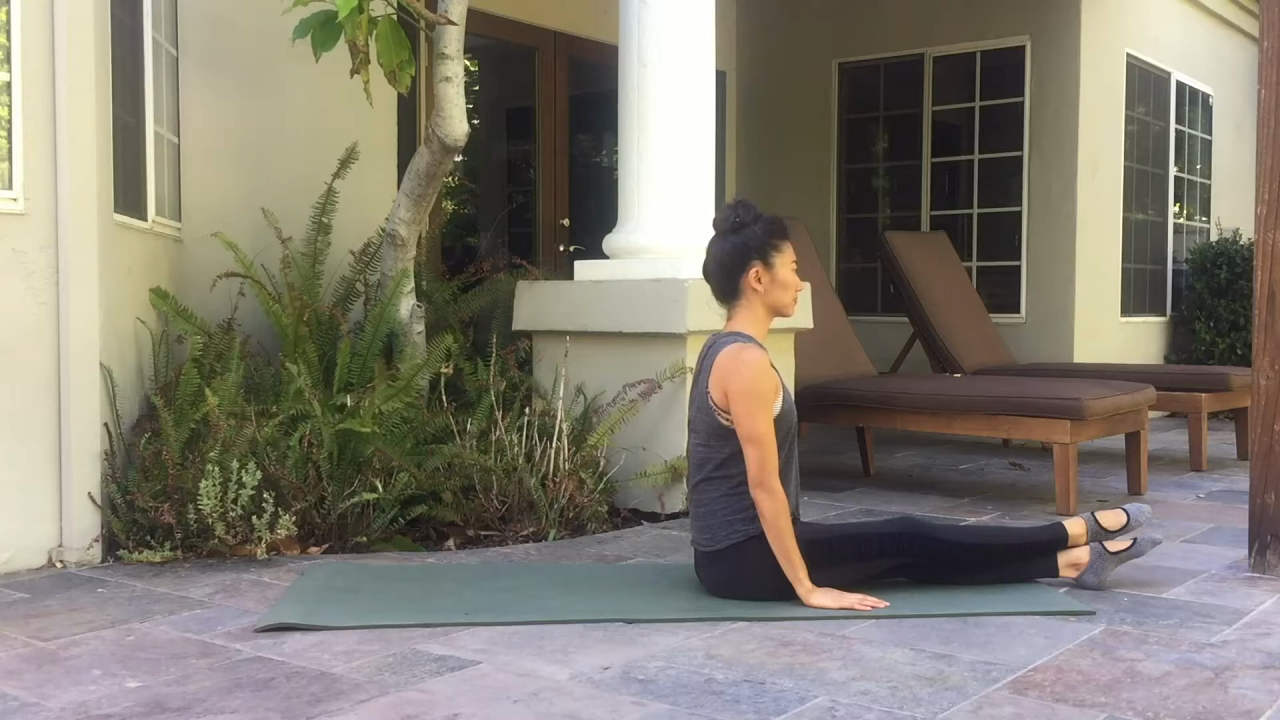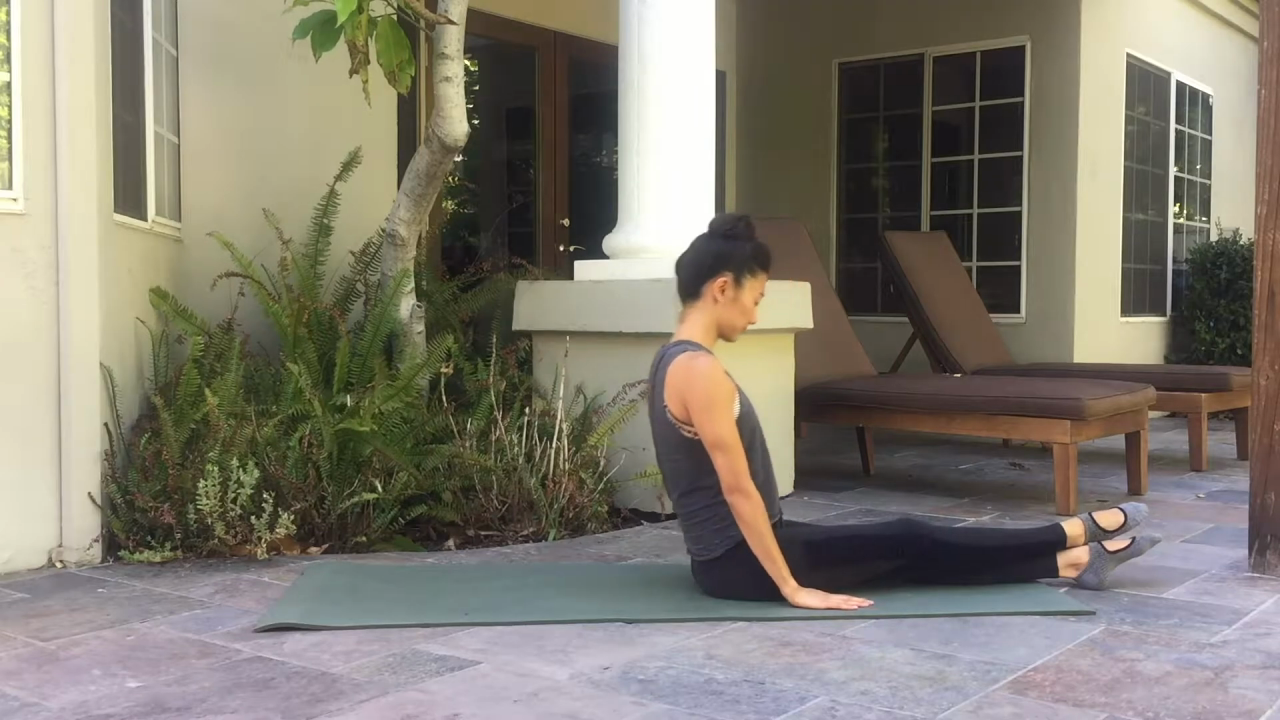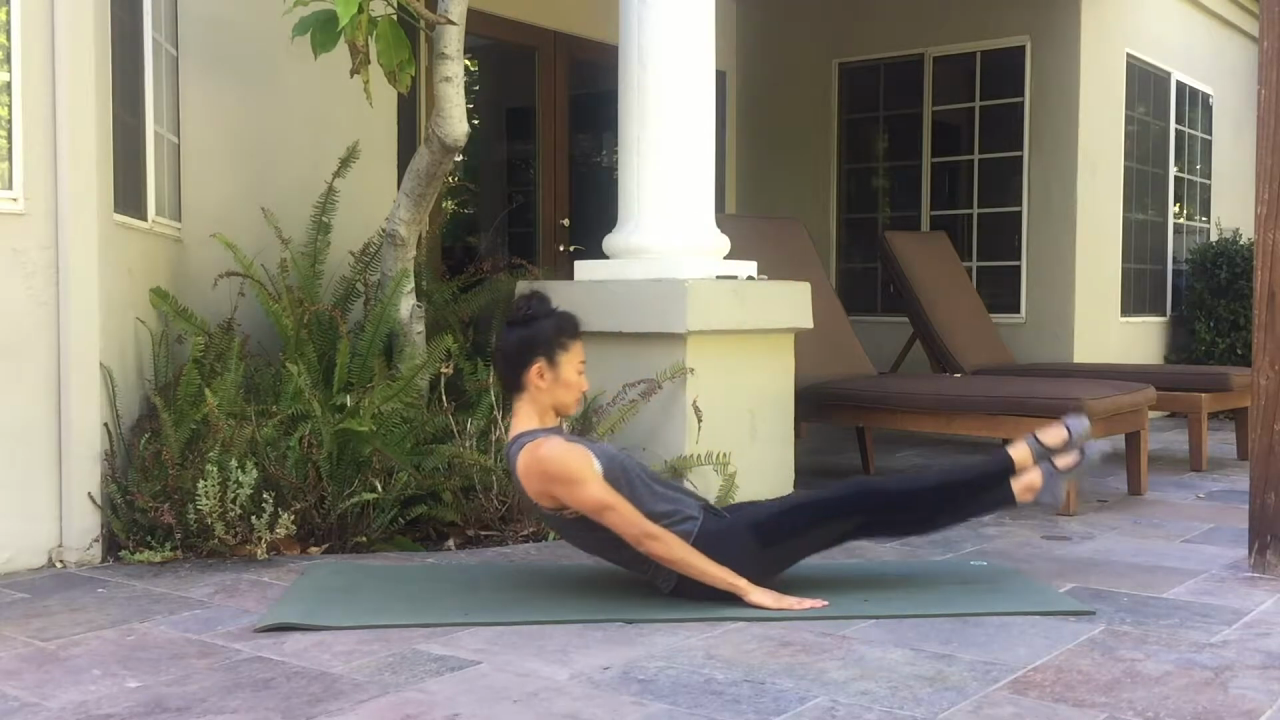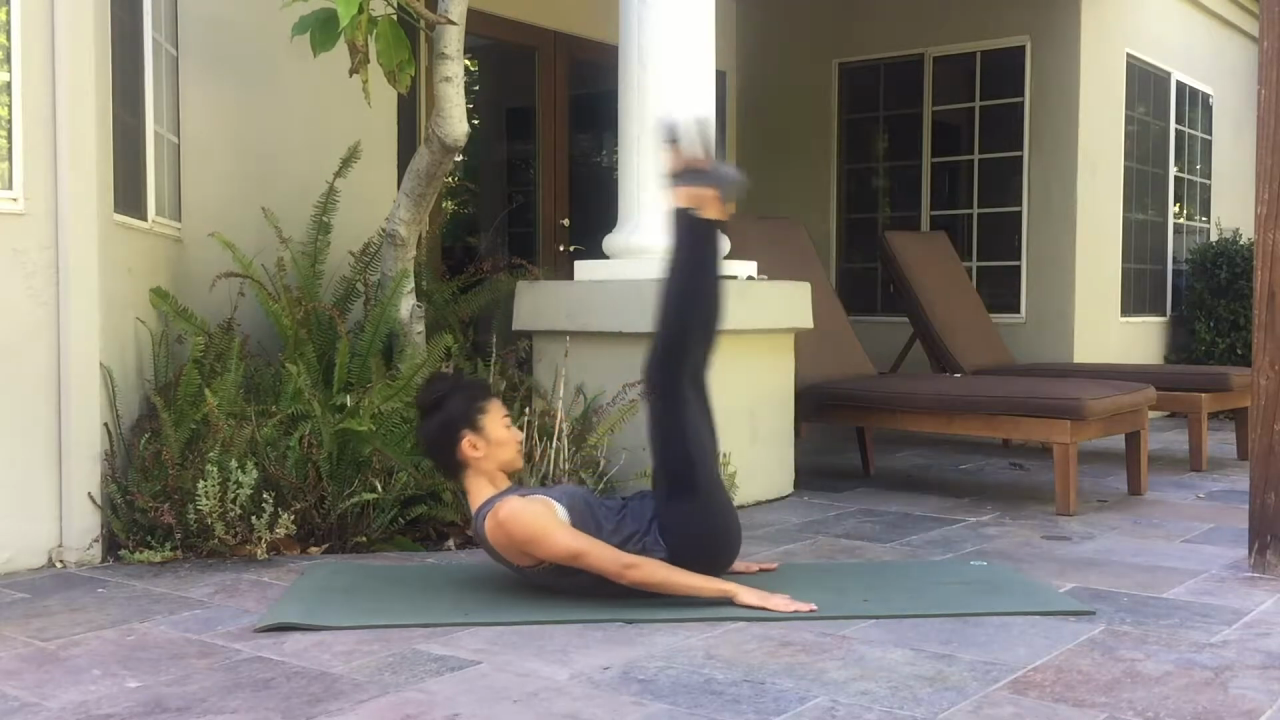
dt=0.5s
person 1, frame 1
left shoulder: (724, 350)
right shoulder: (746, 361)
right elbow: (763, 486)
right wrist: (806, 588)
left hip: (735, 552)
right hip: (747, 561)
left knee: (904, 548)
right knee: (908, 539)
left ankle: (1070, 561)
right ankle: (1081, 532)
person 1, frame 2
left shoulder: (676, 359)
right shoulder: (698, 370)
right elbow: (738, 489)
left wrist: (788, 572)
right wrist: (793, 588)
left hip: (730, 555)
right hip: (740, 564)
left knee: (899, 550)
right knee: (906, 540)
left ankle: (1069, 561)
right ankle: (1078, 533)
person 1, frame 3
left shoulder: (543, 444)
right shoulder: (543, 458)
right elbow: (643, 533)
right wrist: (748, 588)
left hip: (709, 530)
right hip: (709, 553)
left knee: (861, 506)
right knee: (859, 500)
left ankle: (1021, 477)
right ankle: (1024, 459)
person 1, frame 4
left shoulder: (503, 506)
right shoulder: (510, 520)
right elbow: (622, 566)
right wrist: (736, 592)
left hip: (669, 534)
right hip: (689, 541)
right knee: (671, 375)
